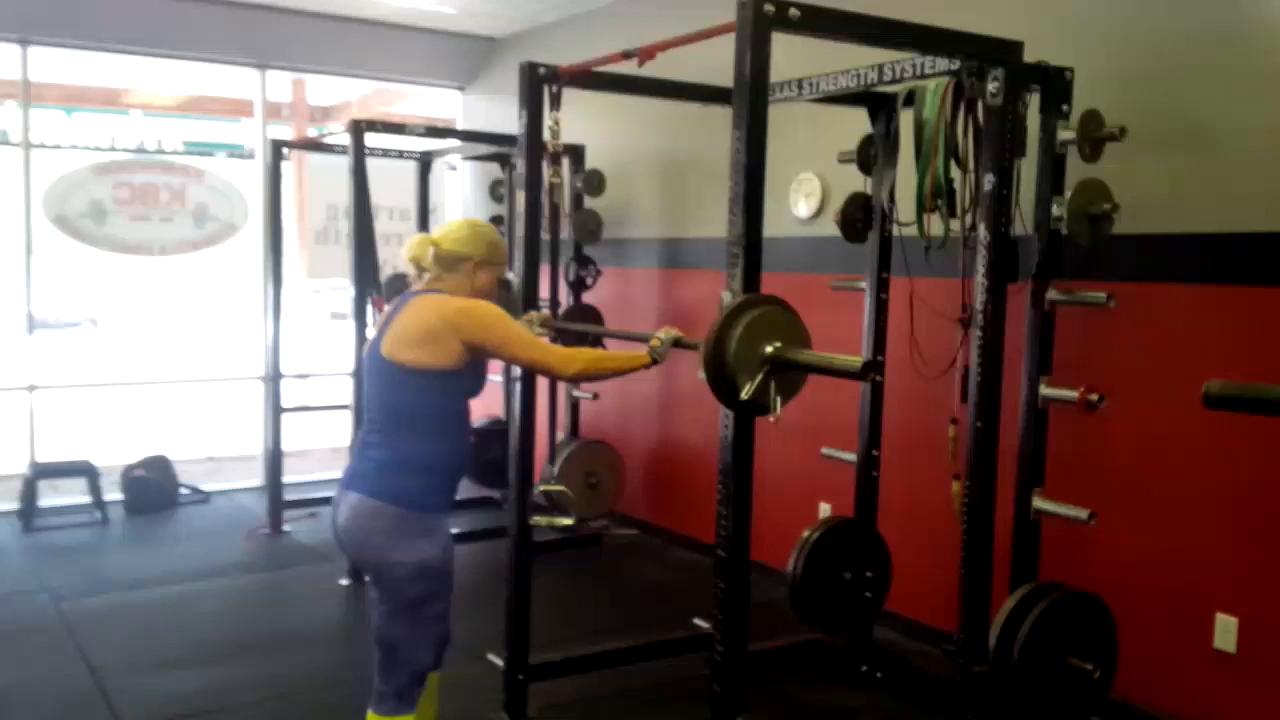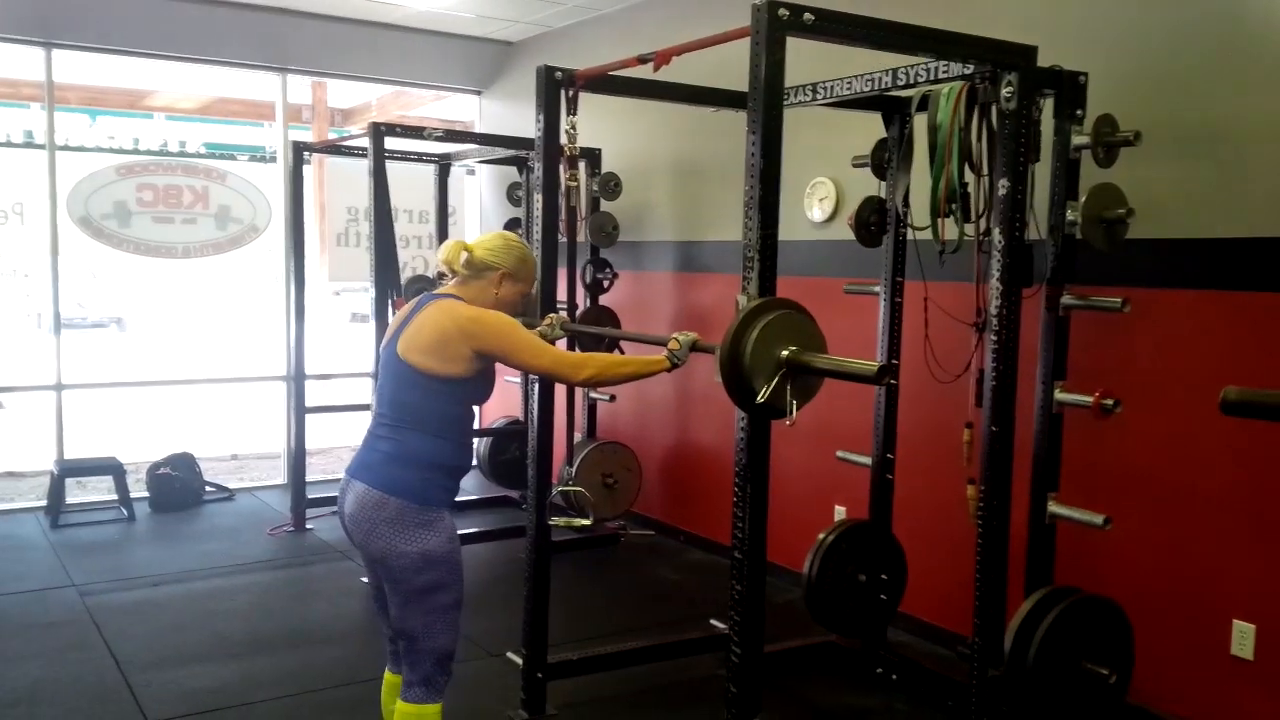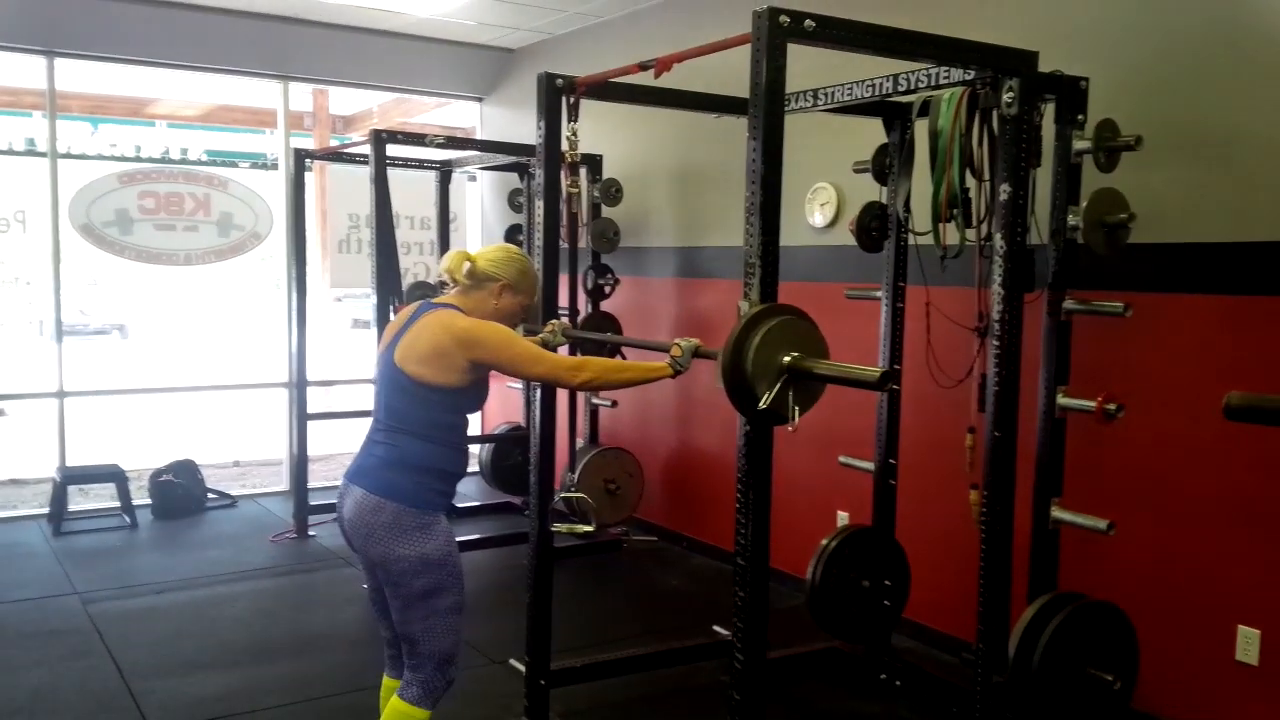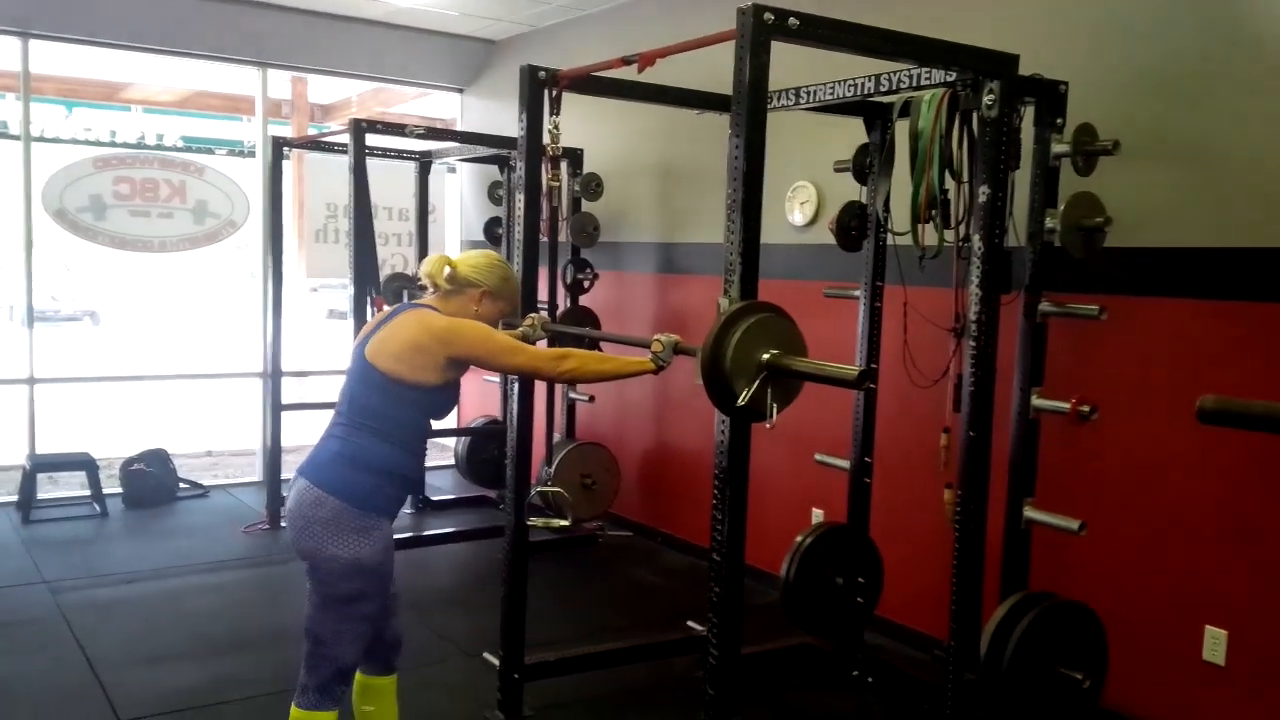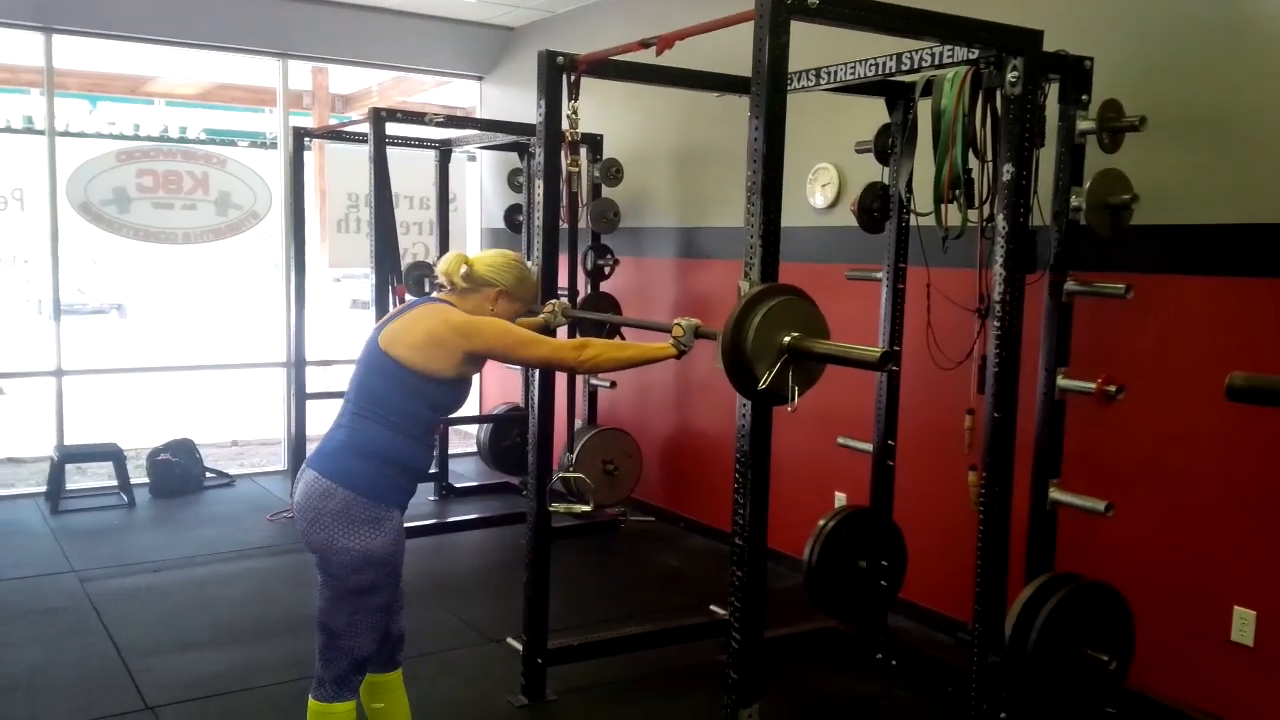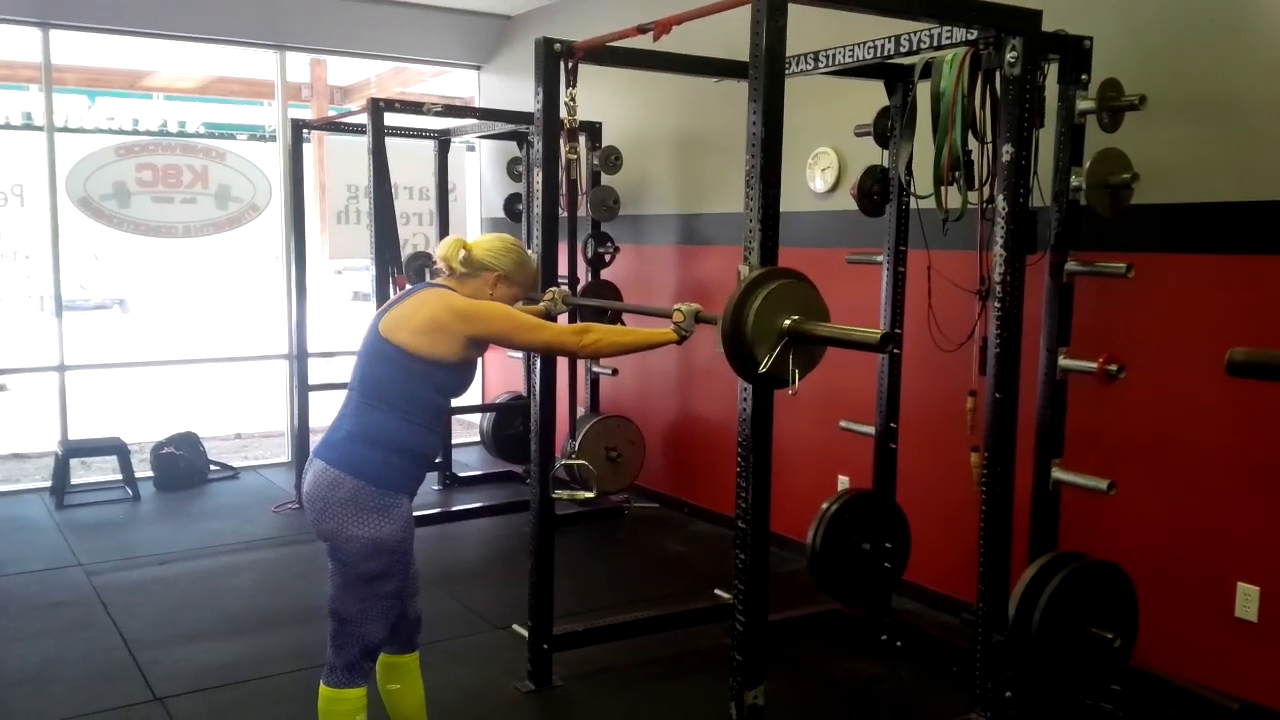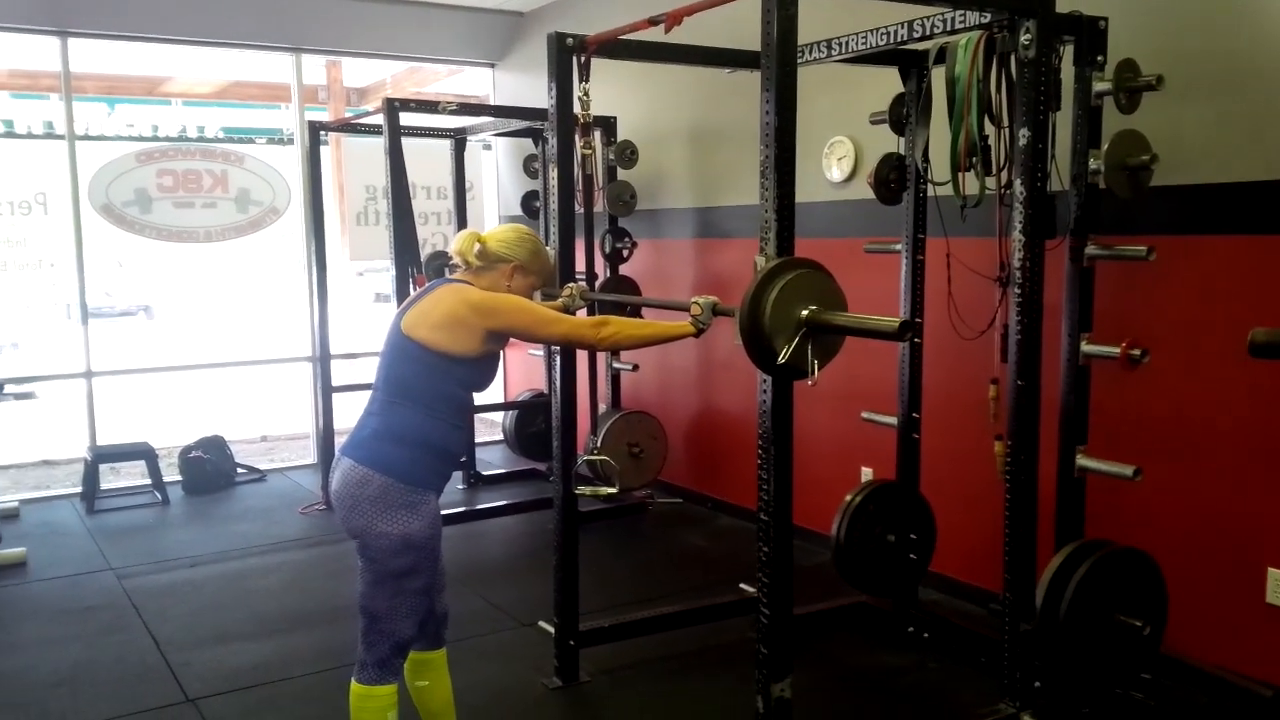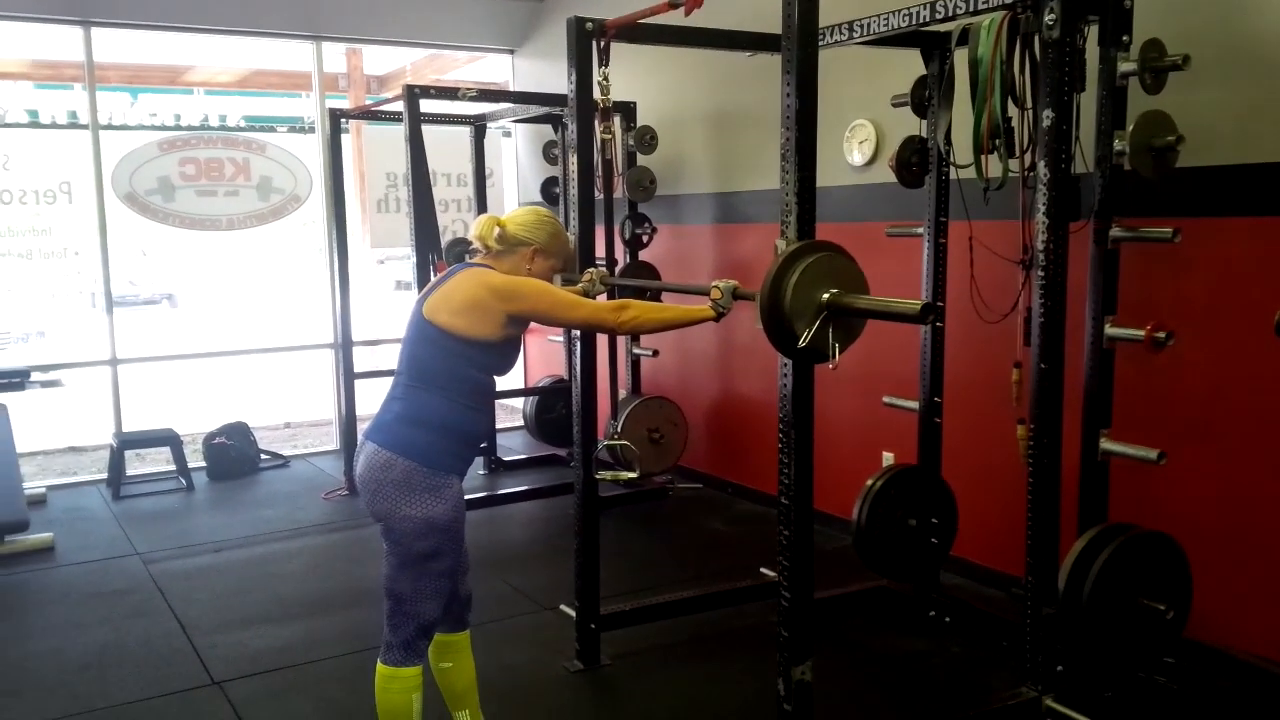
dt=0.4s
person 1, frame 1
left shoulder: (405, 310)
right shoulder: (458, 314)
right elbow: (567, 365)
left wrist: (521, 334)
right wrist: (650, 355)
left hip: (369, 503)
right hip: (399, 517)
left knee: (425, 648)
right knee: (402, 675)
person 1, frame 2
left shoulder: (420, 308)
right shoulder: (470, 322)
right elbow: (578, 371)
left wrist: (540, 336)
right wrist: (667, 359)
left hip: (369, 495)
right hip: (405, 509)
left knee: (409, 653)
right knee: (429, 668)
person 1, frame 3
left shoulder: (416, 315)
right shoulder: (465, 333)
right elbow: (576, 374)
left wrist: (541, 342)
right wrist: (669, 366)
left hip: (370, 499)
right hip: (403, 514)
left knee: (408, 662)
right knee: (430, 674)
person 1, frame 4
left shoulder: (404, 319)
right shoulder: (441, 332)
right elbow: (558, 366)
left wrist: (522, 336)
right wrist: (649, 362)
left hip: (329, 499)
right hip: (345, 514)
left knee: (380, 646)
right knee: (330, 671)
person 1, frame 5
left shoulder: (426, 315)
right shoulder: (455, 327)
right elbow: (577, 356)
left wrist: (544, 322)
right wrist: (671, 347)
left hip: (338, 488)
right hip: (354, 504)
left knee: (383, 646)
right knee: (345, 662)
person 1, frame 6
left shoulder: (427, 300)
right shoulder: (455, 312)
right elbow: (579, 341)
left wrist: (544, 310)
right wrist: (672, 333)
left hip: (349, 478)
right hip: (363, 492)
left knee: (401, 628)
right knee: (356, 650)
person 1, frame 7
left shoulder: (448, 296)
right shoulder: (474, 306)
right elbow: (596, 334)
left wrist: (561, 305)
right wrist: (690, 327)
left hip: (378, 476)
right hip: (389, 490)
left knee: (428, 627)
right knee: (385, 648)
person 1, frame 8
left shoulder: (469, 280)
right shoulder: (495, 290)
right elbow: (617, 317)
left wrist: (580, 292)
right wrist: (710, 311)
left hip: (403, 461)
right hip: (414, 473)
left knee: (451, 610)
right knee: (410, 631)
